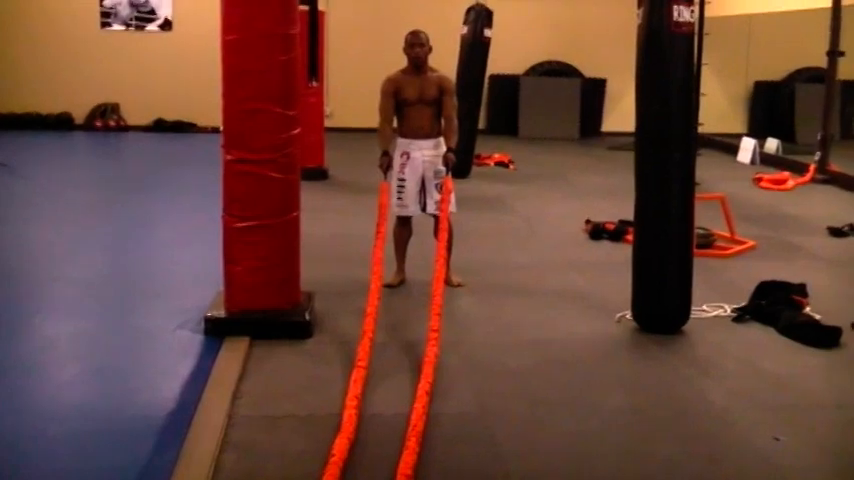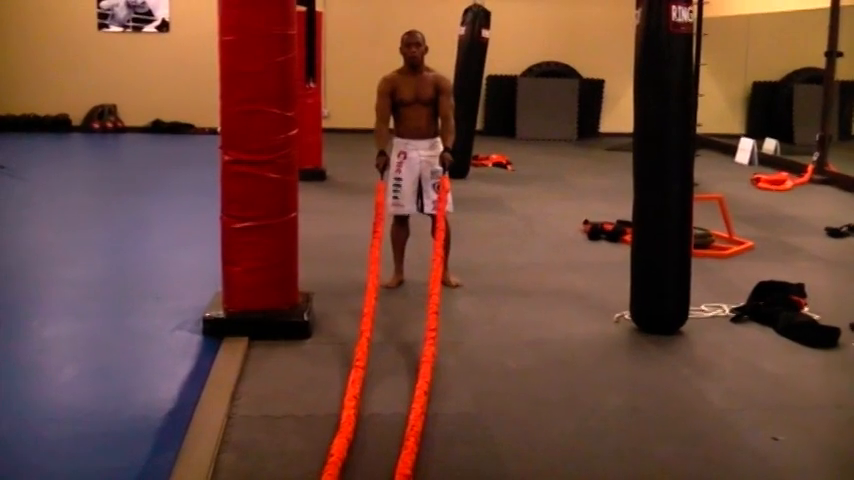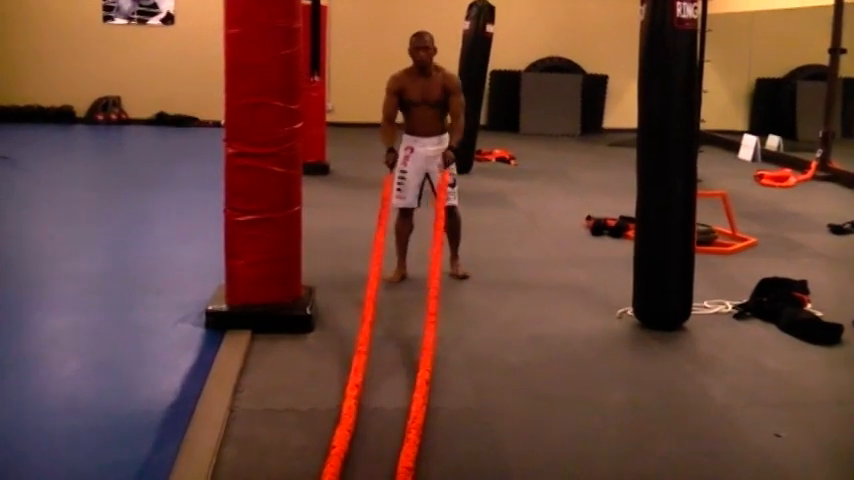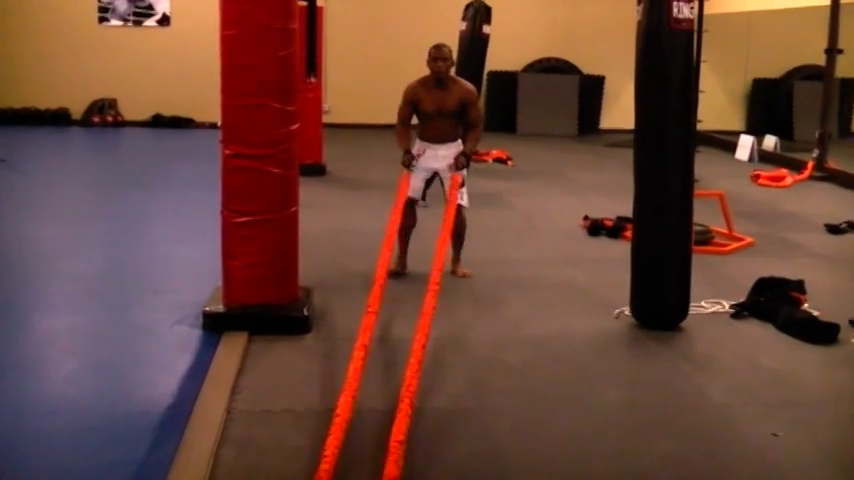
dt=0.3s
person 1, frame 1
left shoulder: (443, 82)
right shoulder: (393, 82)
left elbow: (450, 119)
right elbow: (386, 121)
left wrist: (450, 149)
right wrist: (385, 152)
left hip: (435, 149)
right hip: (405, 150)
left knee: (441, 214)
right knee: (403, 214)
left ankle: (446, 269)
right ankle: (400, 270)
person 1, frame 2
left shoulder: (440, 81)
right shoulder: (389, 82)
left elbow: (447, 118)
right elbow: (382, 121)
left wrist: (447, 148)
right wrist: (381, 151)
left hip: (432, 149)
right hip: (402, 149)
left knee: (439, 213)
right knee: (400, 214)
left ankle: (444, 270)
right ankle: (398, 271)
person 1, frame 3
left shoulder: (449, 80)
right shoulder: (397, 81)
left elbow: (457, 118)
right elbow: (388, 120)
left wrist: (451, 147)
right wrist: (390, 149)
left hip: (440, 145)
right hip: (411, 146)
left knee: (450, 207)
right knee: (404, 208)
left ankle: (455, 260)
right ankle: (401, 266)
person 1, frame 4
left shoulder: (466, 91)
right shoulder: (414, 90)
left elbow: (476, 126)
right elbow: (403, 124)
left wrist: (466, 153)
right wrist: (406, 150)
left hip: (452, 150)
right hip: (423, 149)
left knee: (457, 207)
right knee: (408, 201)
left ankle: (456, 261)
right ankle: (401, 259)
